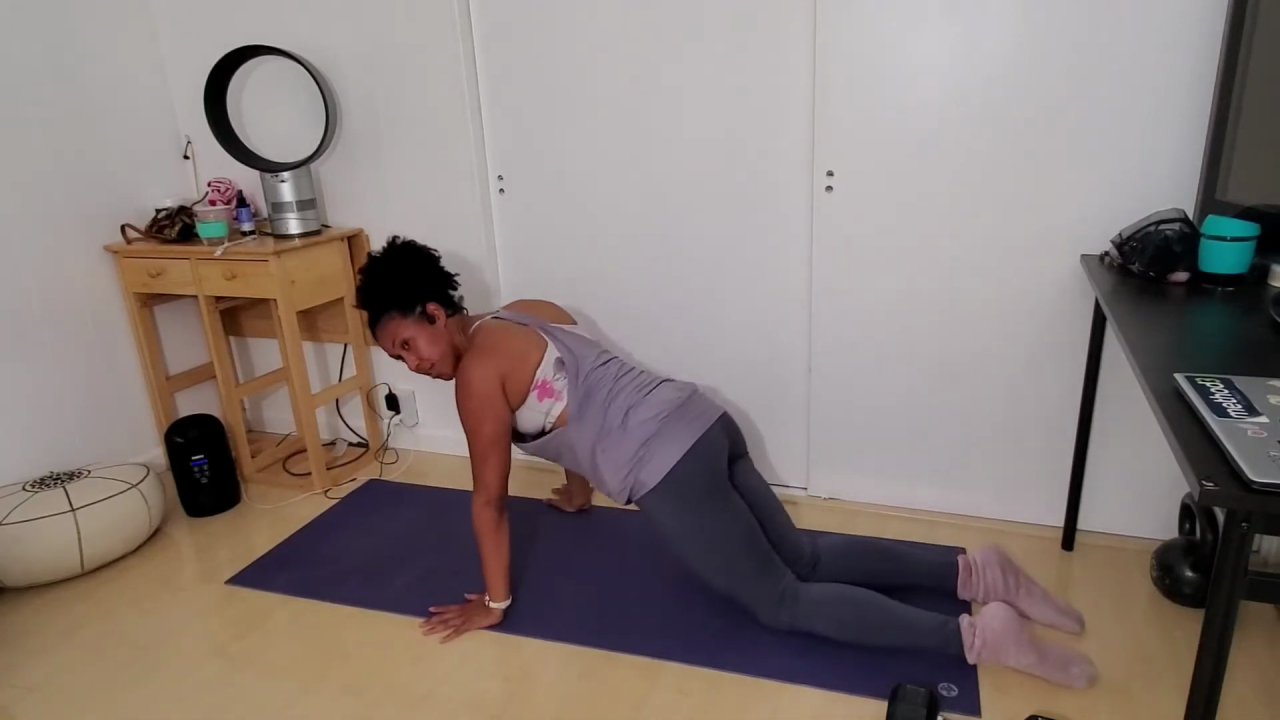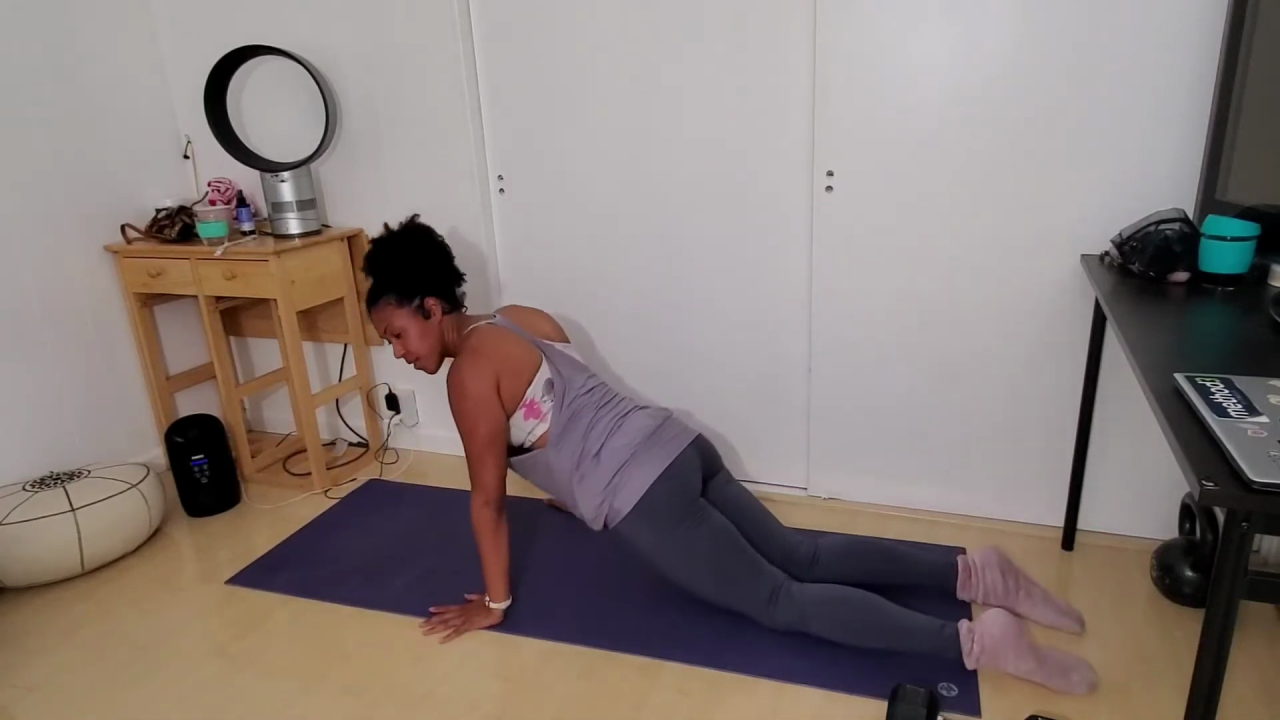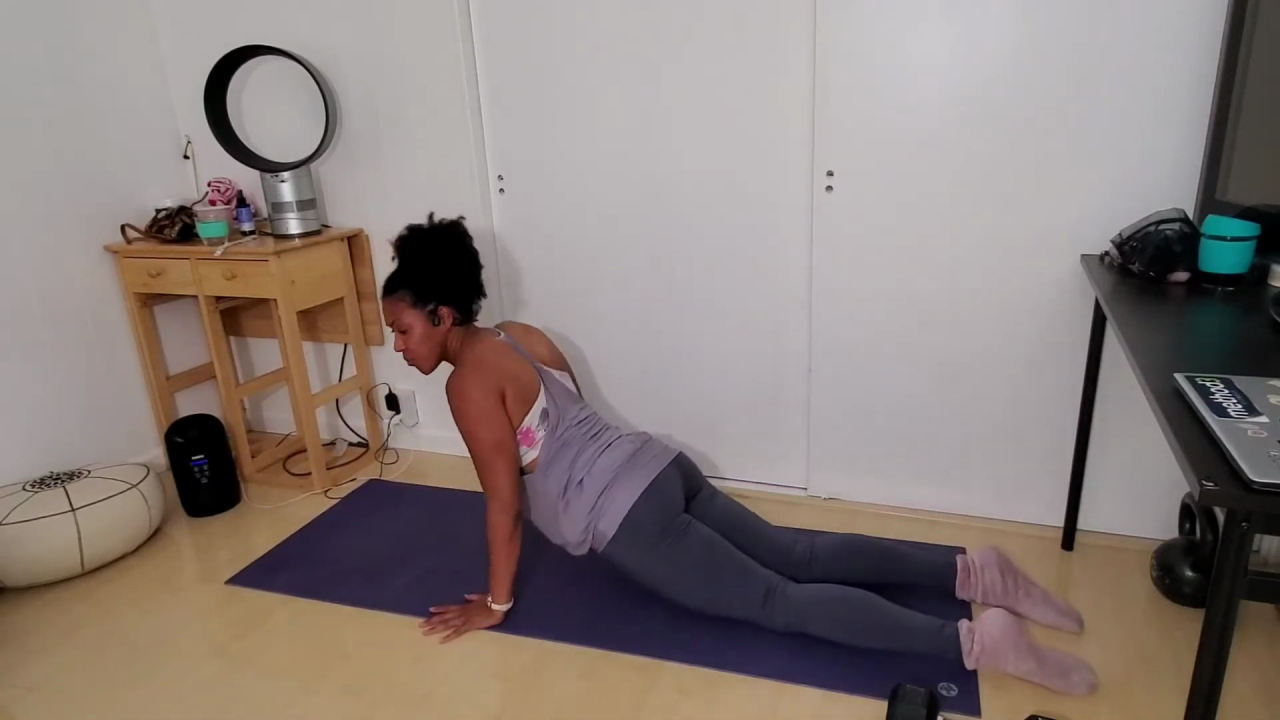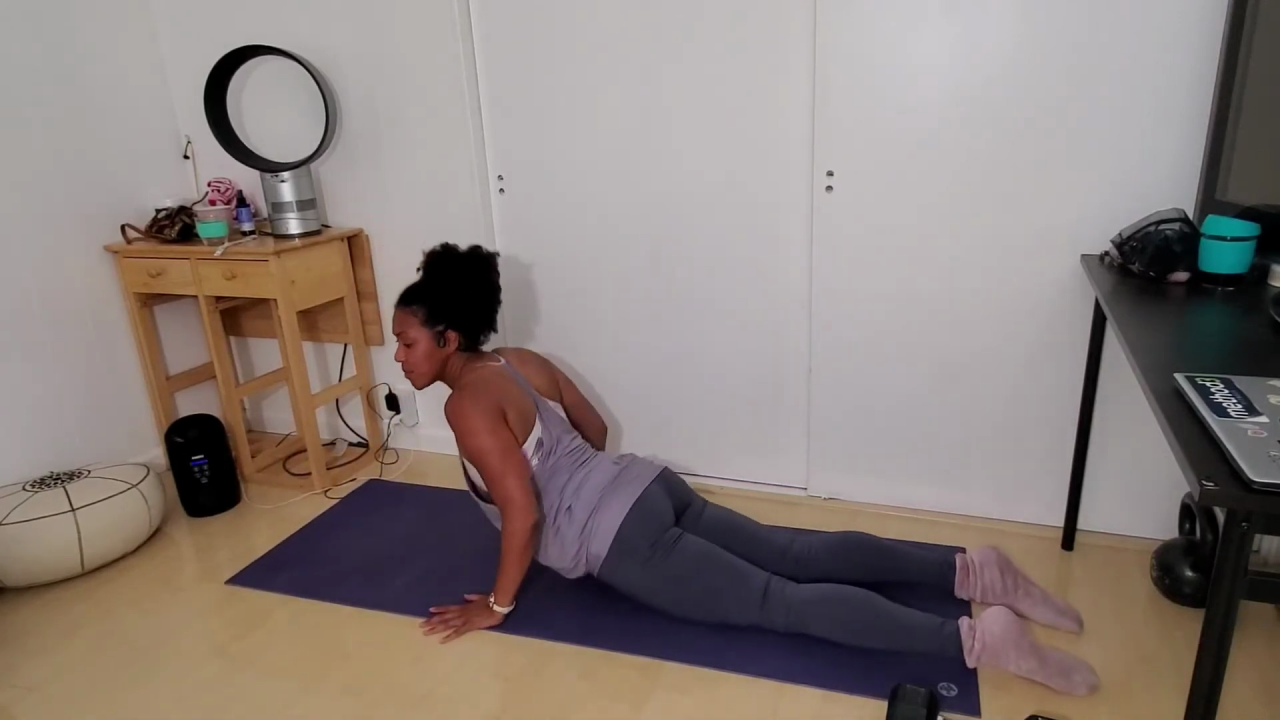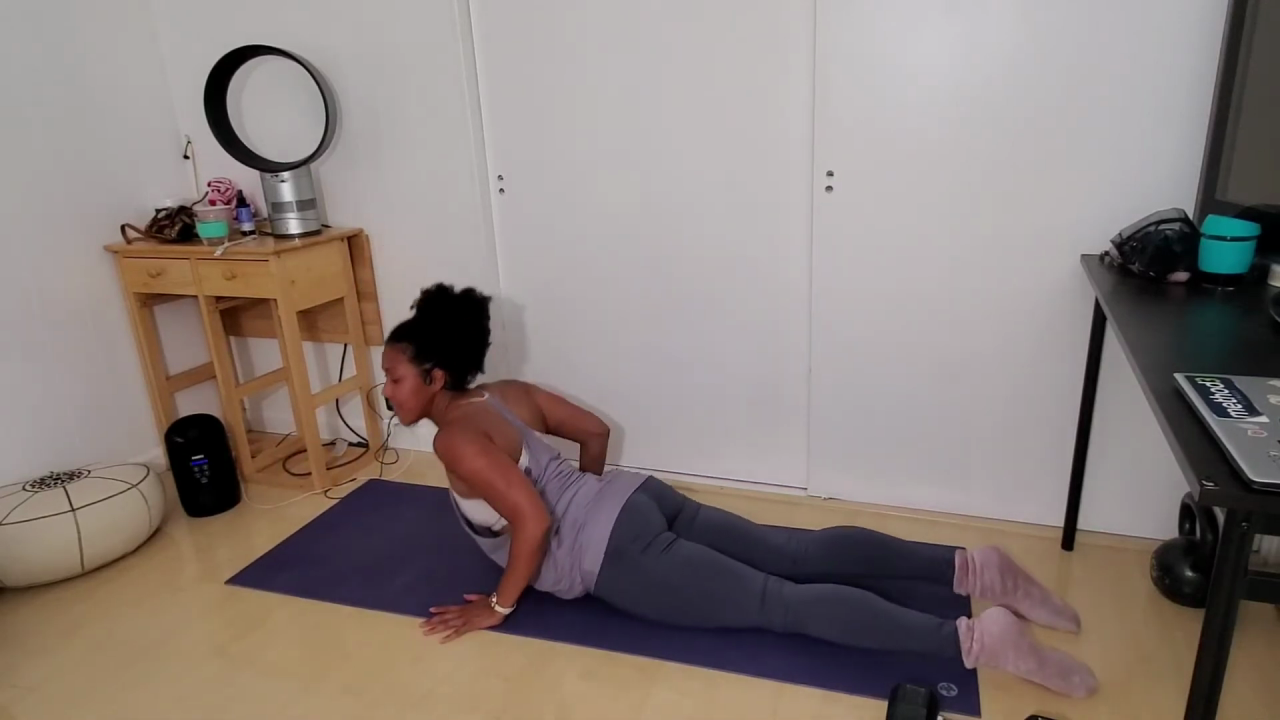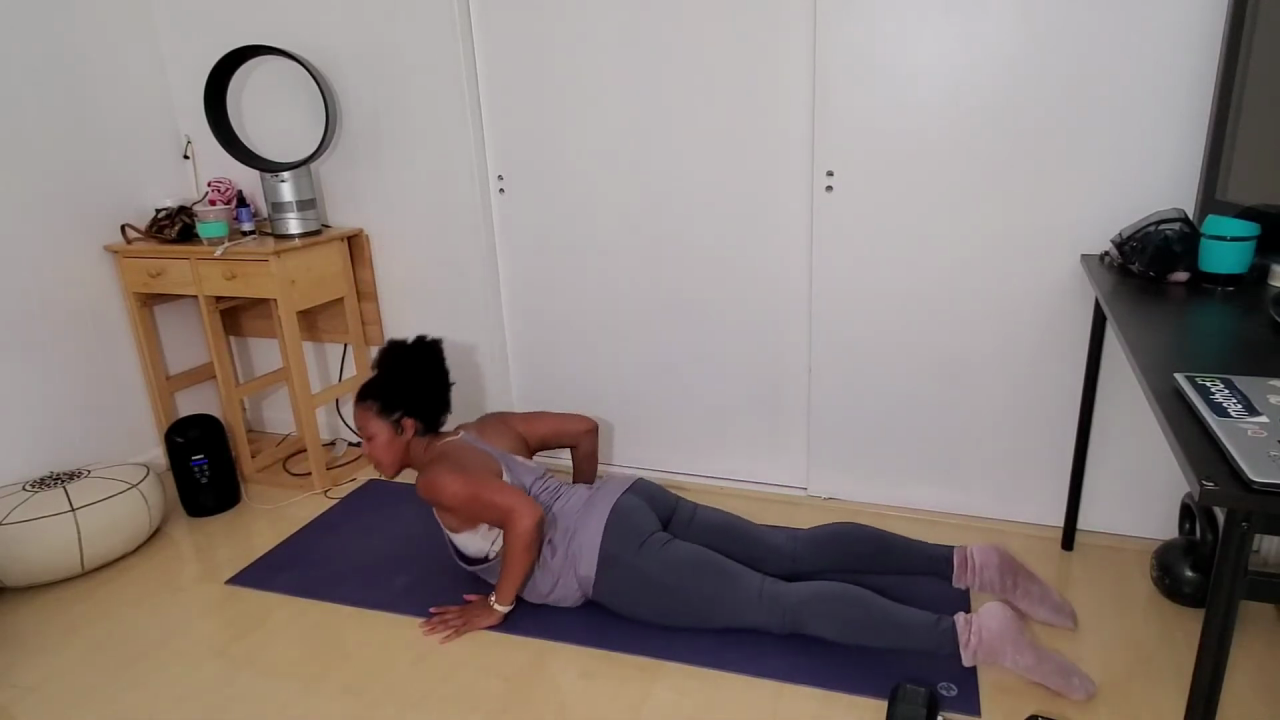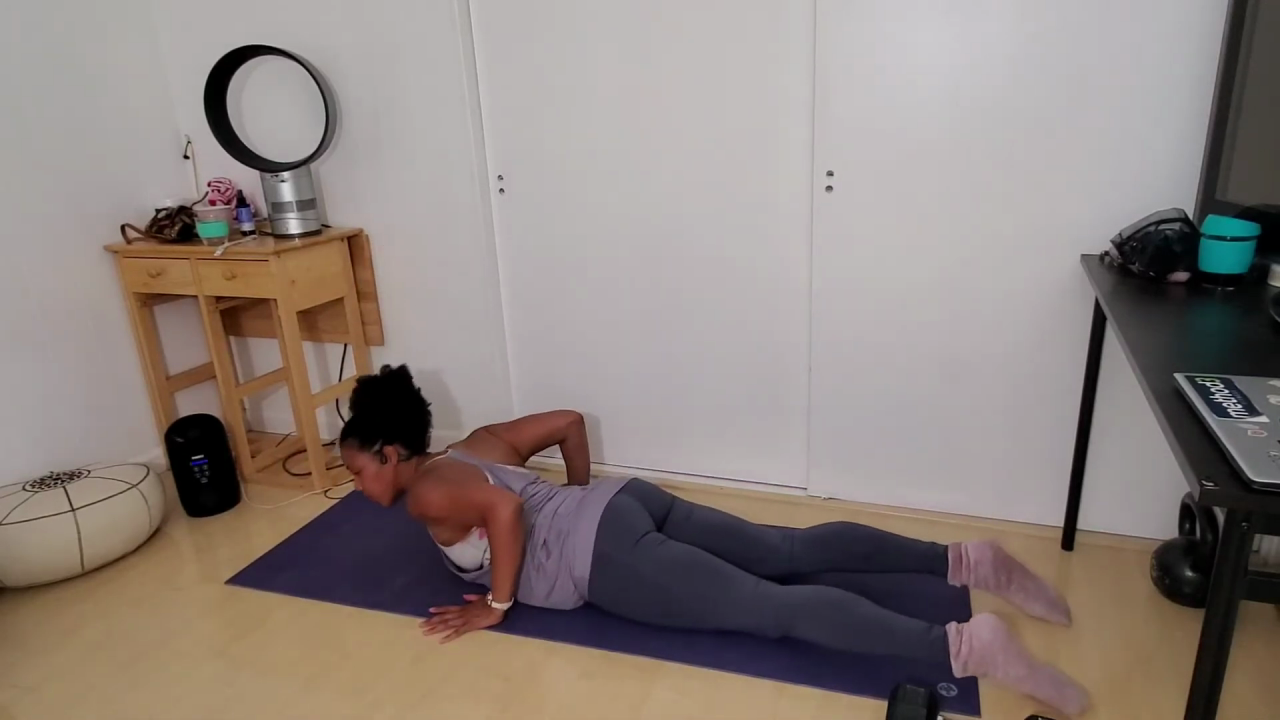
dt=0.2s
person 1, frame 1
left shoulder: (477, 372)
right shoulder: (528, 312)
left elbow: (490, 499)
left wrist: (494, 603)
right wrist: (581, 488)
left hip: (666, 470)
right hip: (700, 426)
left knee: (785, 601)
right knee: (803, 558)
left ankle: (976, 636)
right ankle: (974, 573)
person 1, frame 2
left shoulder: (469, 370)
right shoulder: (521, 317)
left elbow: (488, 498)
left wrist: (494, 602)
right wrist: (580, 484)
left hip: (642, 494)
right hip: (674, 448)
left knee: (781, 602)
right knee: (802, 558)
left ankle: (972, 642)
right ankle: (972, 574)
person 1, frame 3
left shoulder: (468, 382)
right shoulder: (518, 335)
left elbow: (505, 503)
left wrist: (493, 604)
left hip: (629, 518)
right hip: (657, 468)
left knee: (781, 602)
right knee: (803, 556)
left ankle: (975, 640)
right ankle: (972, 573)
person 1, frame 4
left shoulder: (467, 405)
right shoulder: (519, 361)
left elbow: (522, 512)
left wrist: (497, 604)
left hip: (623, 541)
right hip: (647, 486)
left knee: (783, 604)
right knee: (803, 556)
left ankle: (976, 639)
right ankle: (970, 570)
person 1, frame 5
left shoulder: (455, 440)
right shoulder: (506, 394)
left elbow: (534, 520)
right elbow: (596, 429)
left wrist: (499, 605)
left hip: (621, 554)
right hip: (639, 498)
left knee: (783, 604)
right knee: (801, 553)
left ankle: (976, 639)
right ankle: (972, 566)
person 1, frame 6
left shoulder: (437, 479)
right shoulder: (486, 429)
left elbow: (526, 514)
right elbow: (585, 427)
left wrist: (497, 605)
left hip: (615, 558)
right hip: (631, 503)
left knee: (780, 605)
right knee: (796, 553)
left ankle: (972, 635)
right ankle: (969, 563)
person 1, frame 7
left shoulder: (427, 494)
right shoulder: (477, 444)
left elbow: (504, 508)
right elbow: (570, 422)
left wrist: (495, 605)
left hip: (608, 558)
right hip: (627, 503)
left knee: (773, 608)
right knee: (792, 553)
left ankle: (962, 644)
right ankle: (964, 560)
